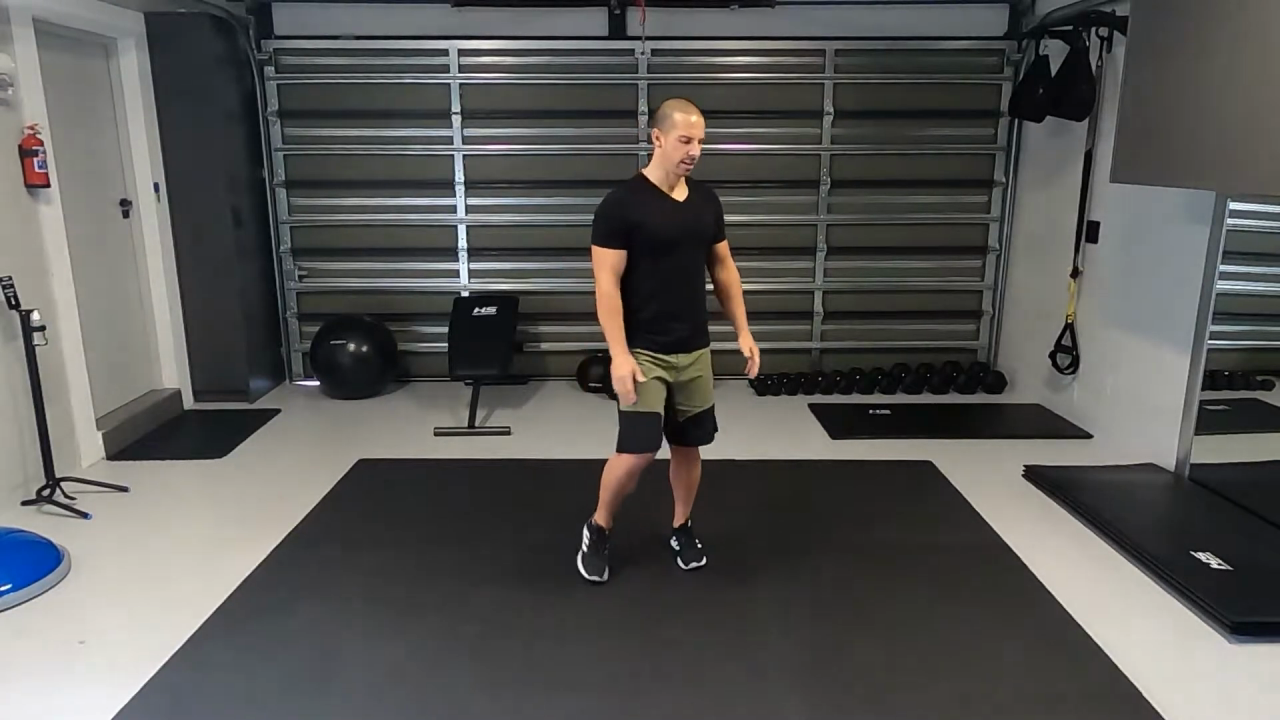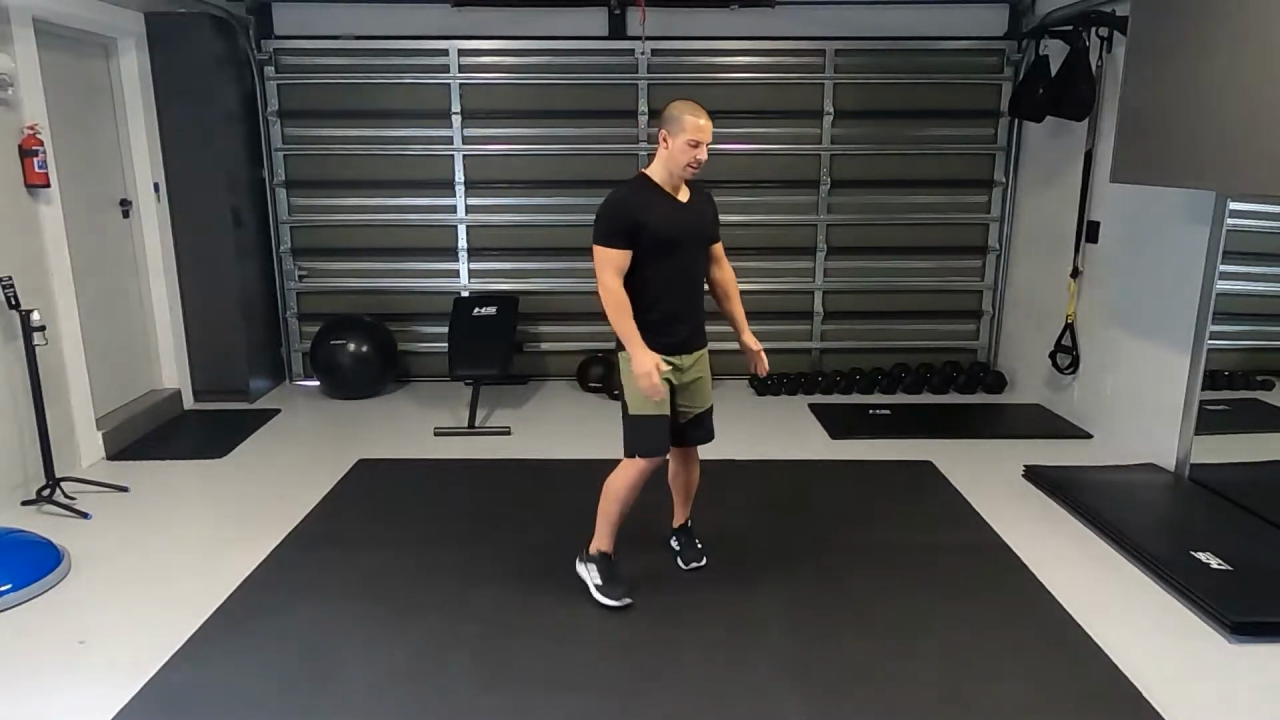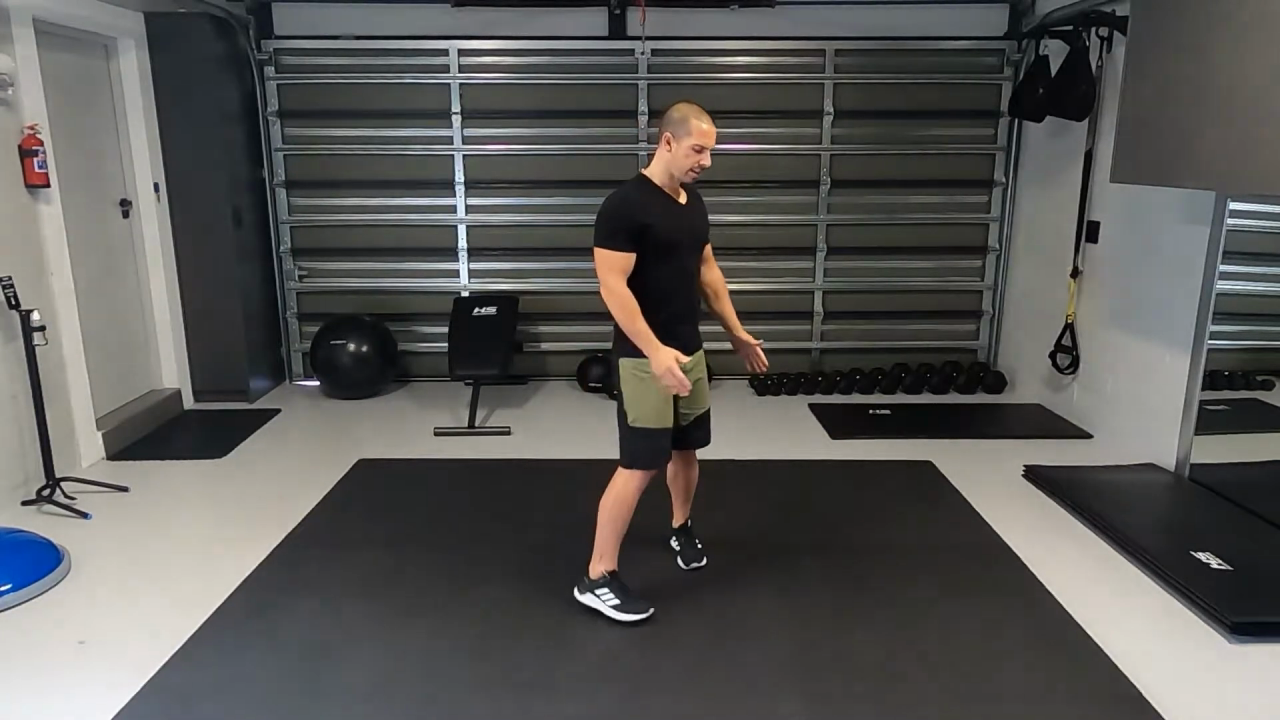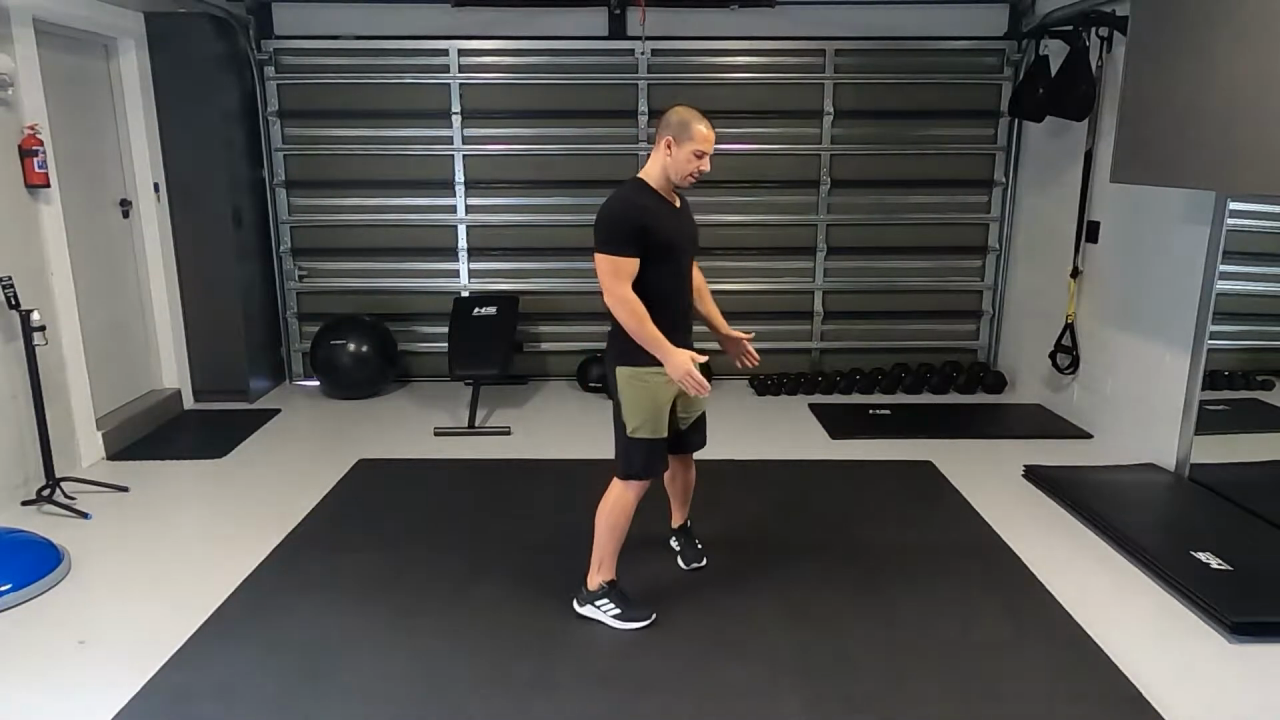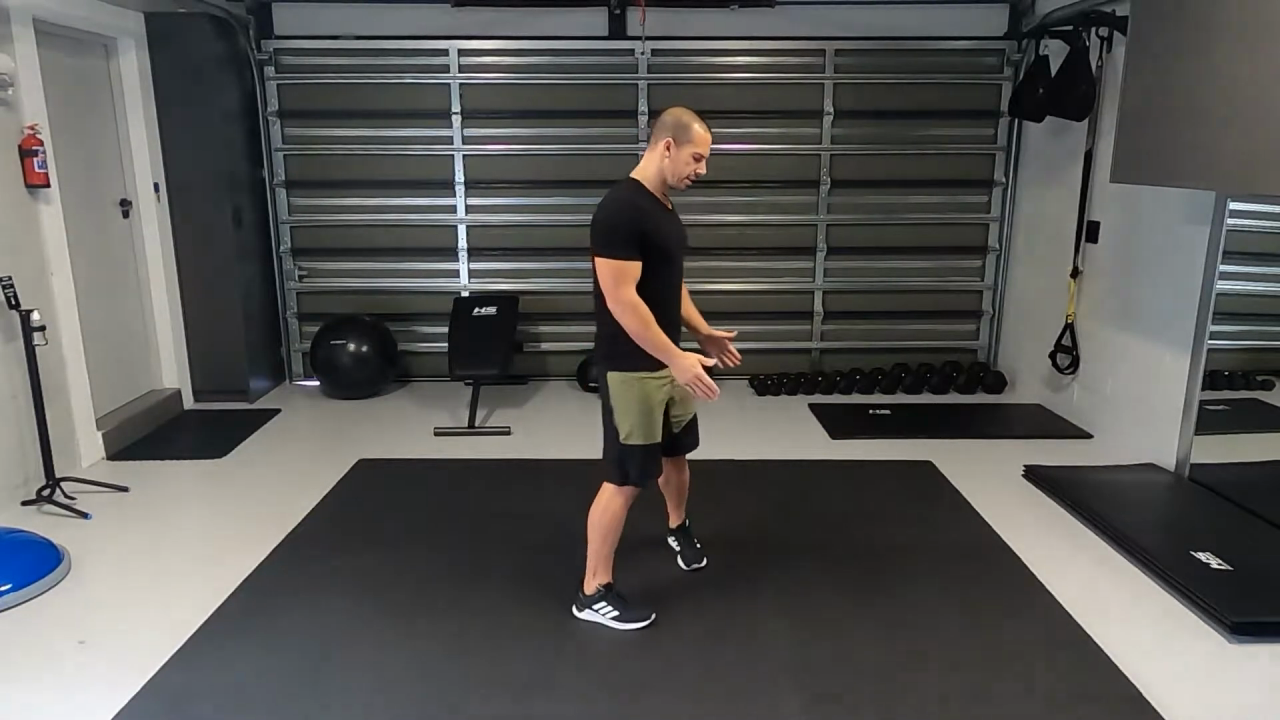
dt=0.1s
person 1, frame 1
left shoulder: (705, 198)
right shoulder: (622, 203)
left elbow: (722, 267)
right elbow: (606, 282)
left wrist: (742, 332)
right wrist: (618, 352)
left hip: (695, 349)
right hip: (644, 350)
left knee: (688, 446)
right knee: (637, 450)
left ankle: (682, 528)
right ankle: (598, 526)
person 1, frame 2
left shoulder: (702, 200)
right shoulder: (625, 203)
left elbow: (718, 267)
right elbow: (610, 282)
left wrist: (743, 331)
right wrist: (637, 351)
left hip: (693, 349)
right hip: (647, 354)
left knee: (687, 448)
right knee: (645, 456)
left ankle: (681, 528)
right ankle: (597, 553)
person 1, frame 3
left shoulder: (693, 201)
right shoulder: (625, 204)
left elbow: (706, 271)
right elbow: (613, 286)
left wrist: (735, 331)
right wrist: (653, 352)
left hip: (685, 350)
right hip: (644, 356)
left knee: (685, 448)
right knee: (640, 464)
left ankle: (681, 528)
right ankle: (598, 577)
person 1, frame 4
left shoulder: (680, 204)
right shoulder: (625, 208)
right elbow: (617, 293)
left wrist: (722, 331)
right wrist: (668, 354)
left hip: (678, 355)
right hip: (640, 363)
left knee: (683, 452)
right knee: (635, 474)
left ankle: (680, 527)
right ankle: (597, 587)
person 1, frame 5
left shoulder: (661, 203)
right shoulder: (622, 210)
right elbow: (620, 298)
left wrist: (701, 332)
right wrist: (676, 359)
left hip: (662, 360)
right hip: (629, 367)
left knee: (676, 452)
right knee: (626, 478)
left ankle: (677, 527)
right ankle: (594, 592)
